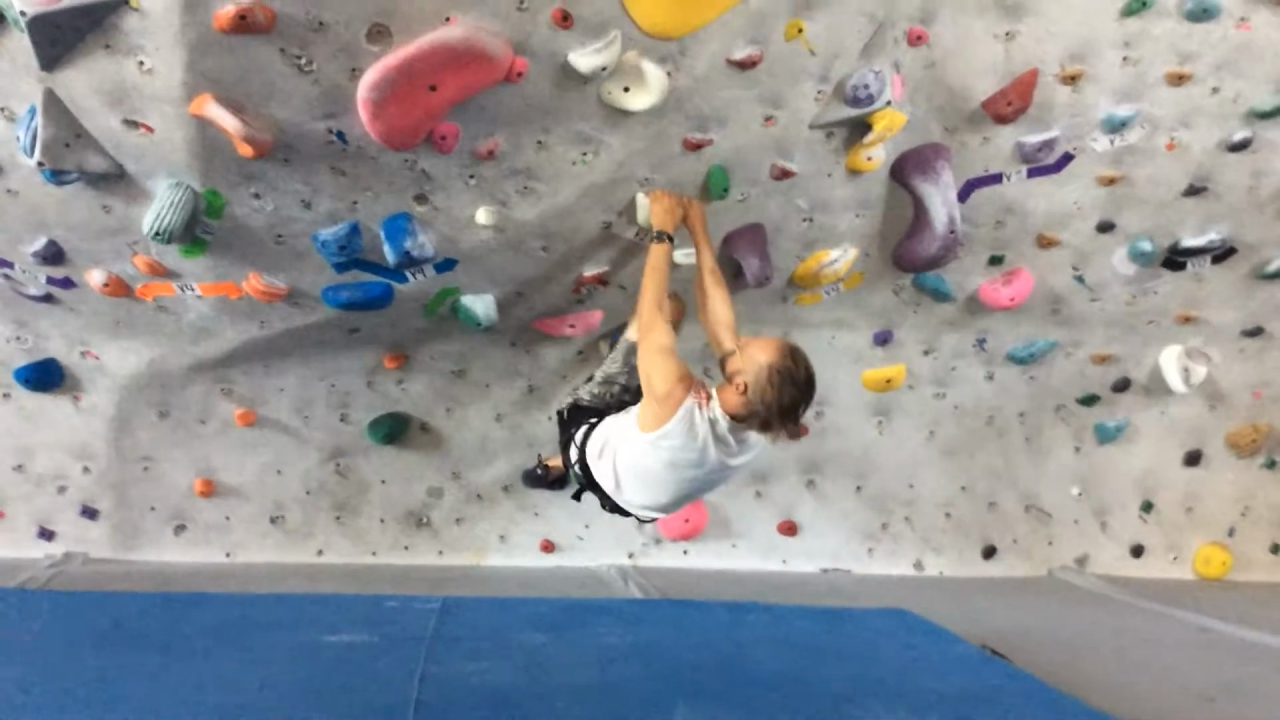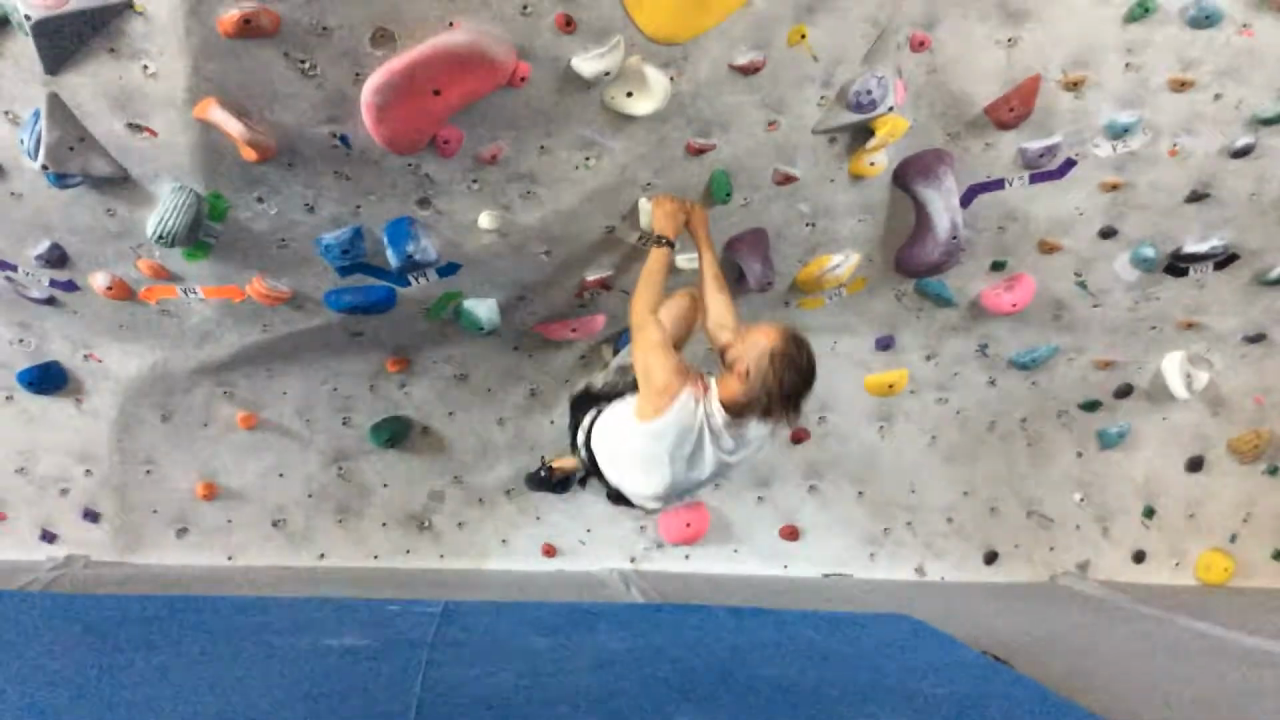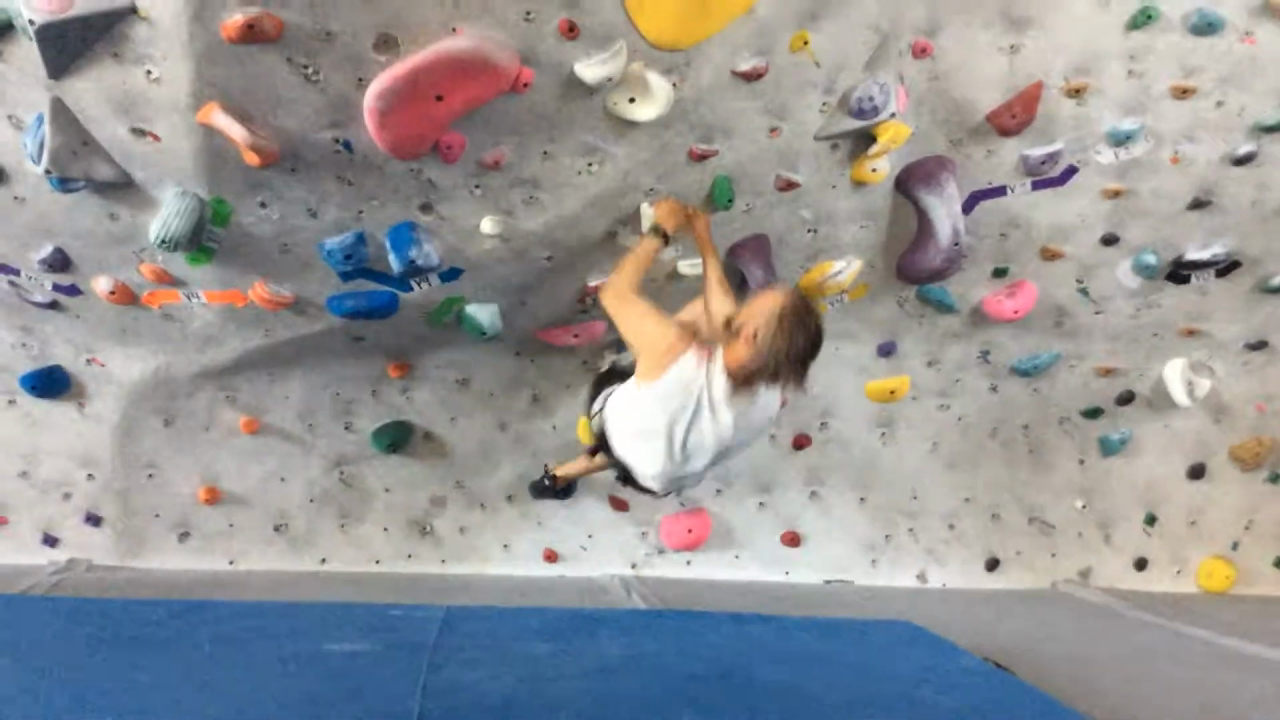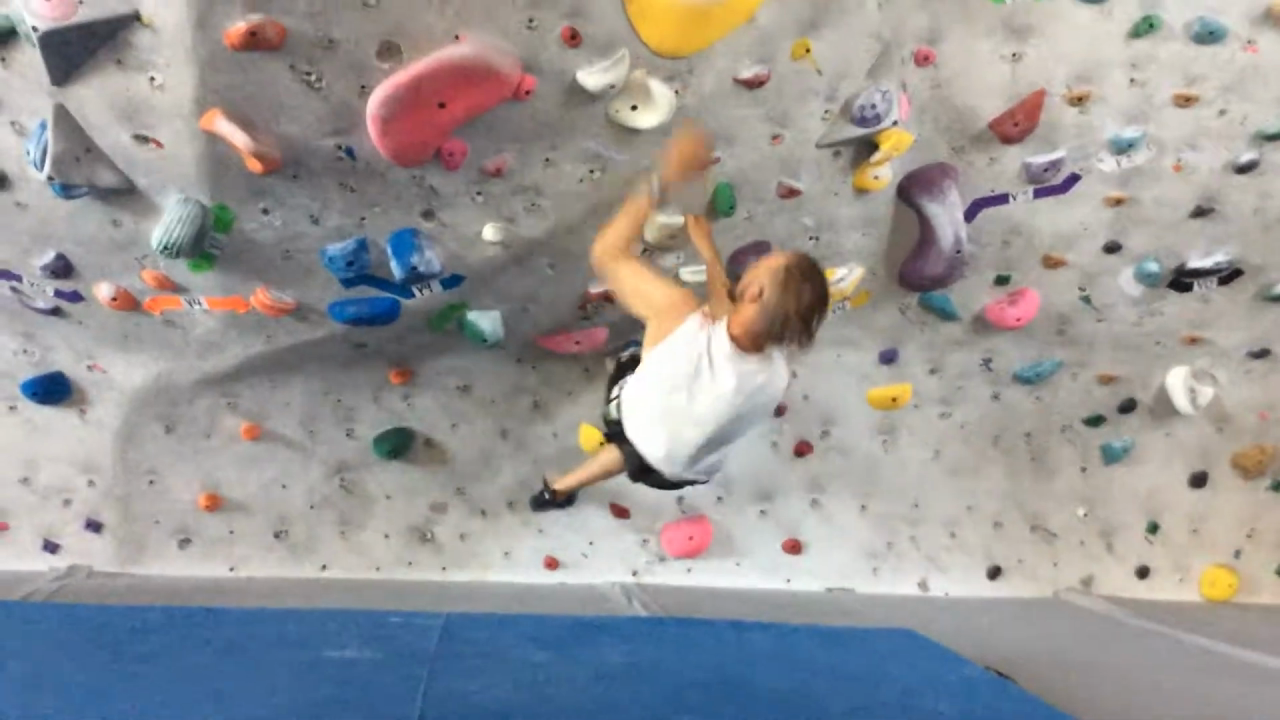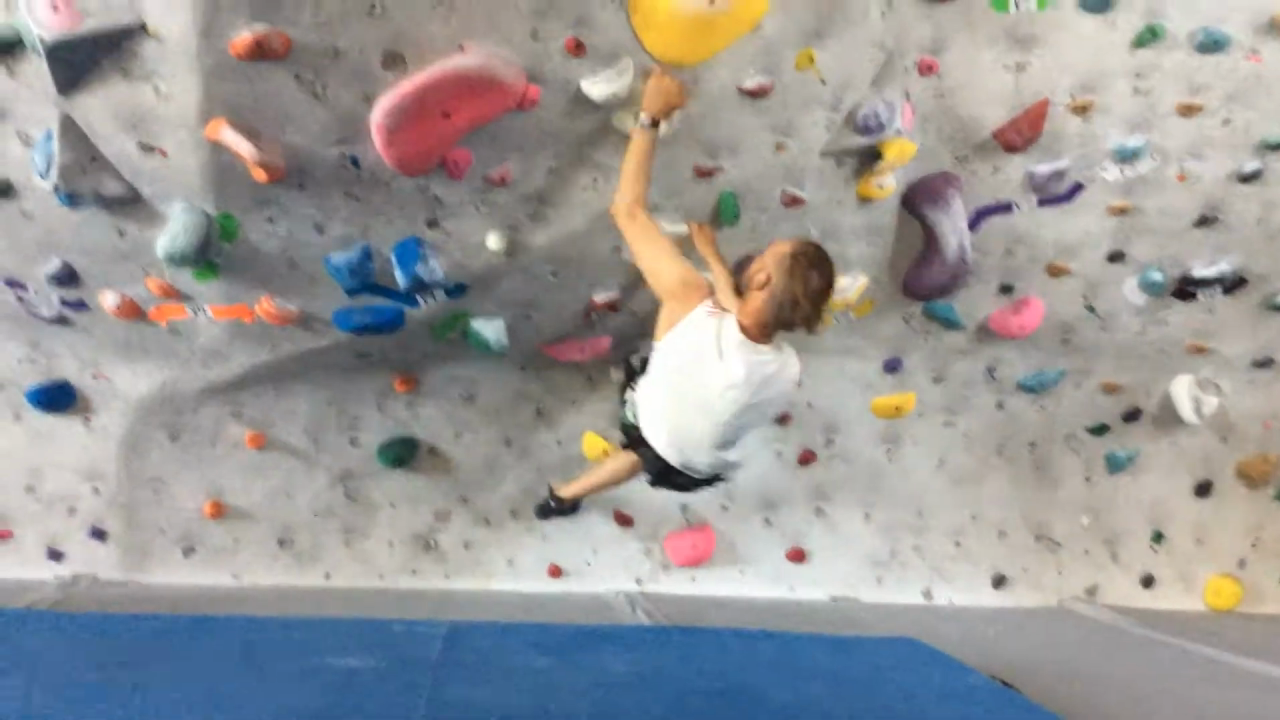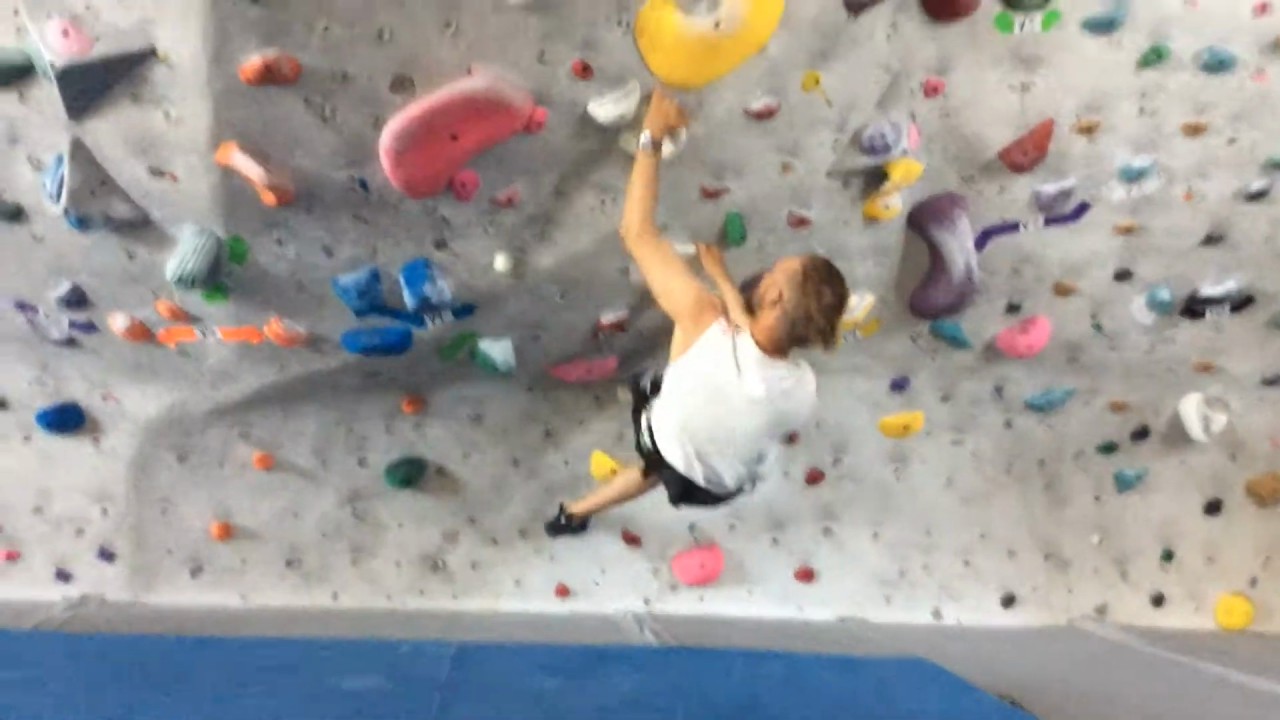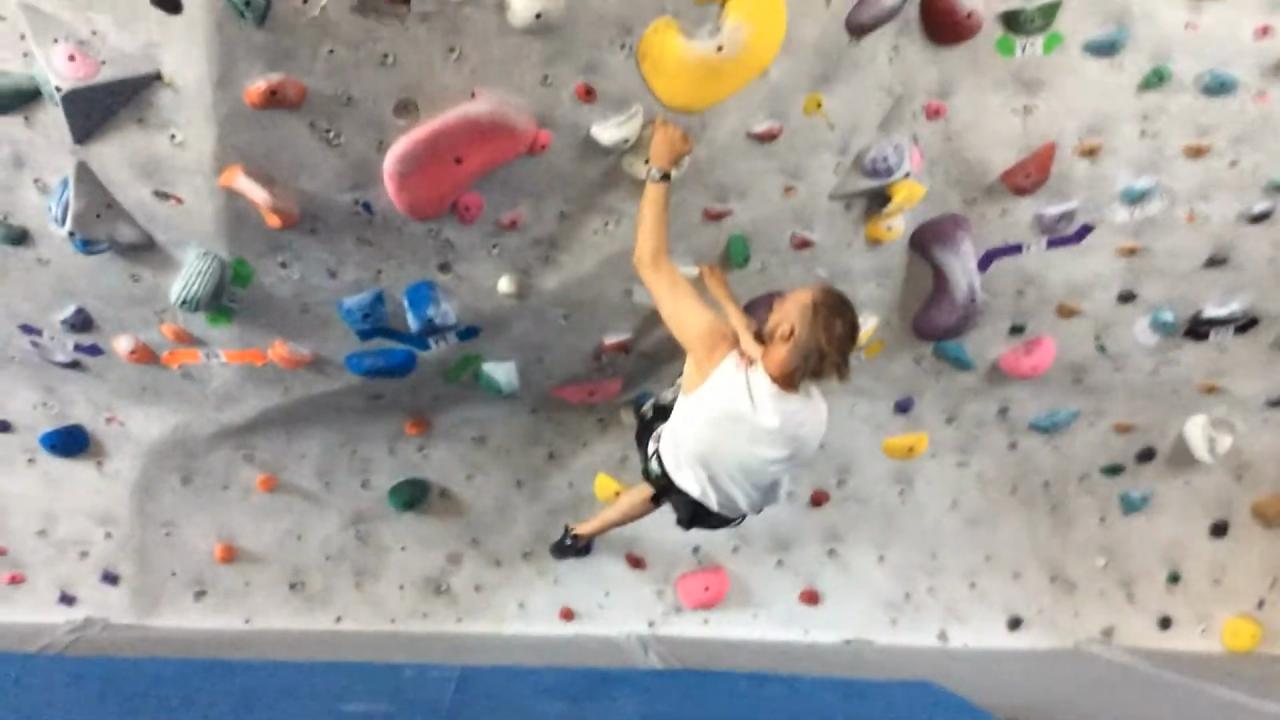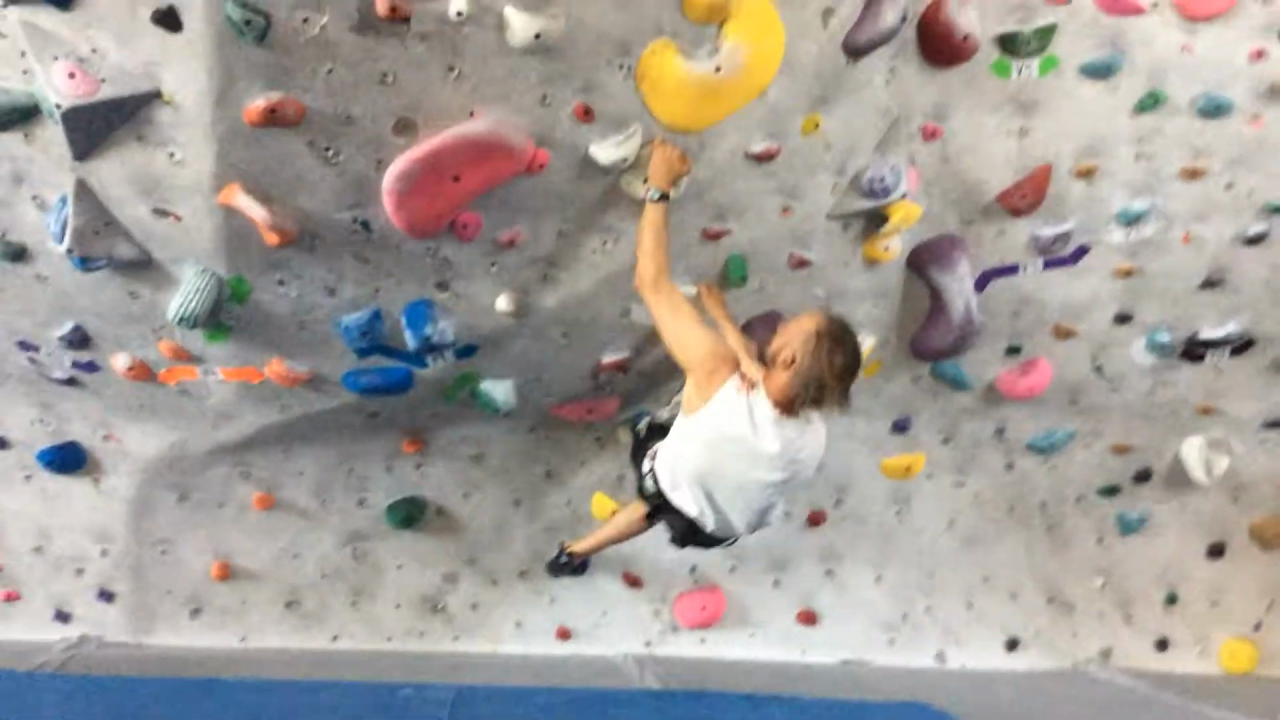
dt=0.1s
person 1, frame 1
left shoulder: (675, 401)
right shoulder: (760, 428)
left elbow: (652, 315)
right elbow: (722, 327)
left wrist: (663, 232)
right wrist: (700, 235)
left hip: (592, 442)
right ankle: (557, 466)
person 1, frame 2
left shoulder: (674, 392)
right shoulder: (760, 421)
left elbow: (642, 315)
right elbow: (722, 326)
left wrist: (663, 237)
right wrist: (701, 238)
left hip: (600, 435)
right ankle: (561, 468)
person 1, frame 3
left shoulder: (676, 354)
right shoulder: (769, 402)
left elbow: (617, 291)
right elbow: (724, 317)
left wrist: (660, 231)
right wrist: (706, 244)
right ankle: (564, 474)
person 1, frame 4
left shoulder: (680, 318)
right shoulder: (775, 378)
left elbow: (606, 250)
left wrist: (663, 179)
right wrist: (708, 249)
left hip: (636, 436)
right hip: (685, 472)
right ankle: (563, 488)
person 1, frame 5
left shoulder: (690, 304)
right shoulder: (786, 372)
left elbow: (626, 209)
left wrist: (649, 118)
right wrist: (712, 255)
left hip: (653, 440)
right hip: (704, 471)
right ankle: (567, 495)
person 1, frame 6
left shoulder: (704, 324)
right shoulder: (802, 390)
left elbow: (636, 231)
left wrist: (651, 137)
right wrist: (720, 275)
left hip: (665, 452)
right hip: (720, 488)
right ankle: (576, 513)
person 1, frame 7
left shoulder: (718, 355)
right shoulder: (813, 417)
left elbow: (649, 261)
left wrist: (659, 166)
right wrist: (724, 296)
left hip: (669, 464)
right hip: (726, 510)
right ankle: (581, 535)
person 1, frame 8
left shoulder: (718, 378)
right shoulder: (811, 441)
left elbow: (651, 281)
left wrist: (658, 187)
right wrist: (721, 316)
left hip: (664, 482)
right hip: (722, 530)
right ankle: (577, 552)
